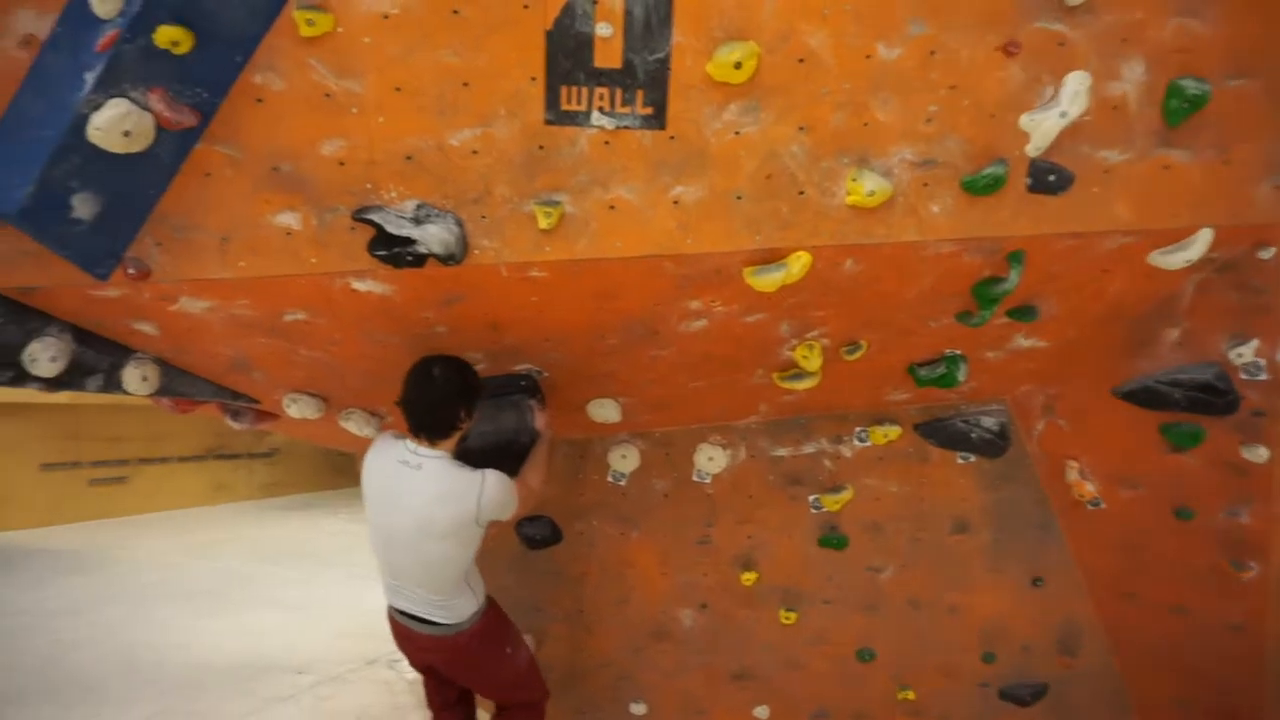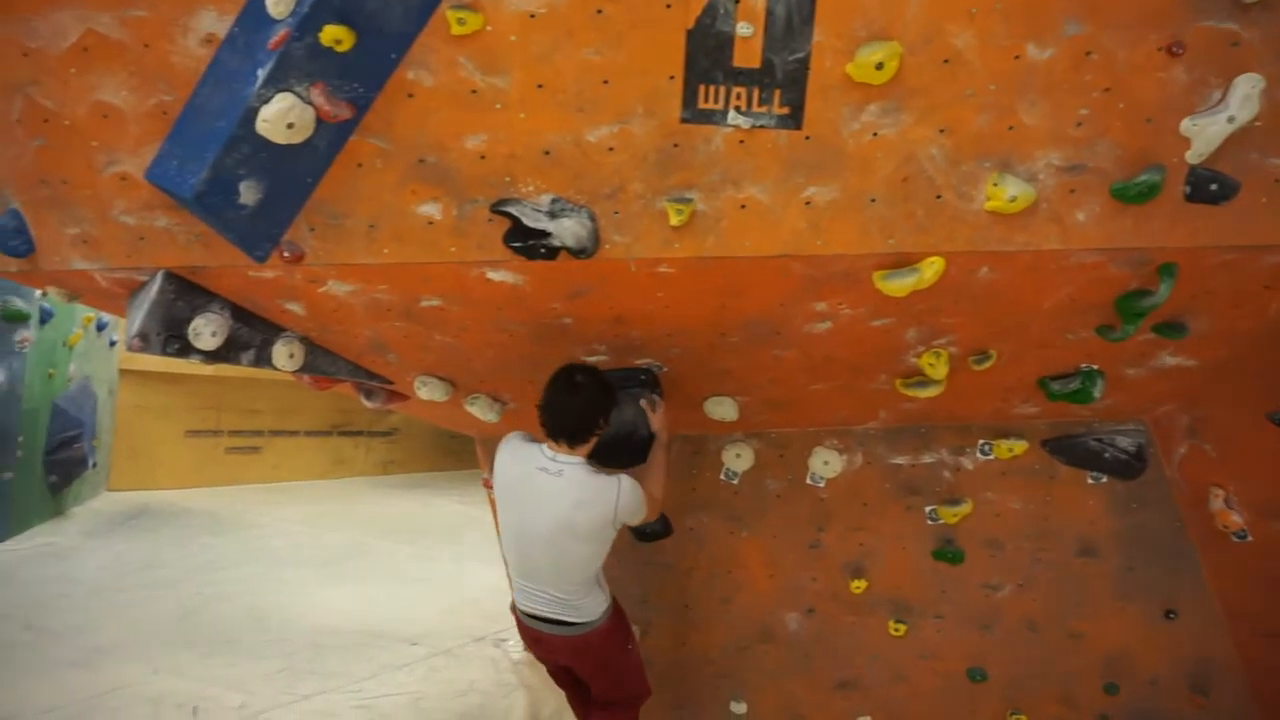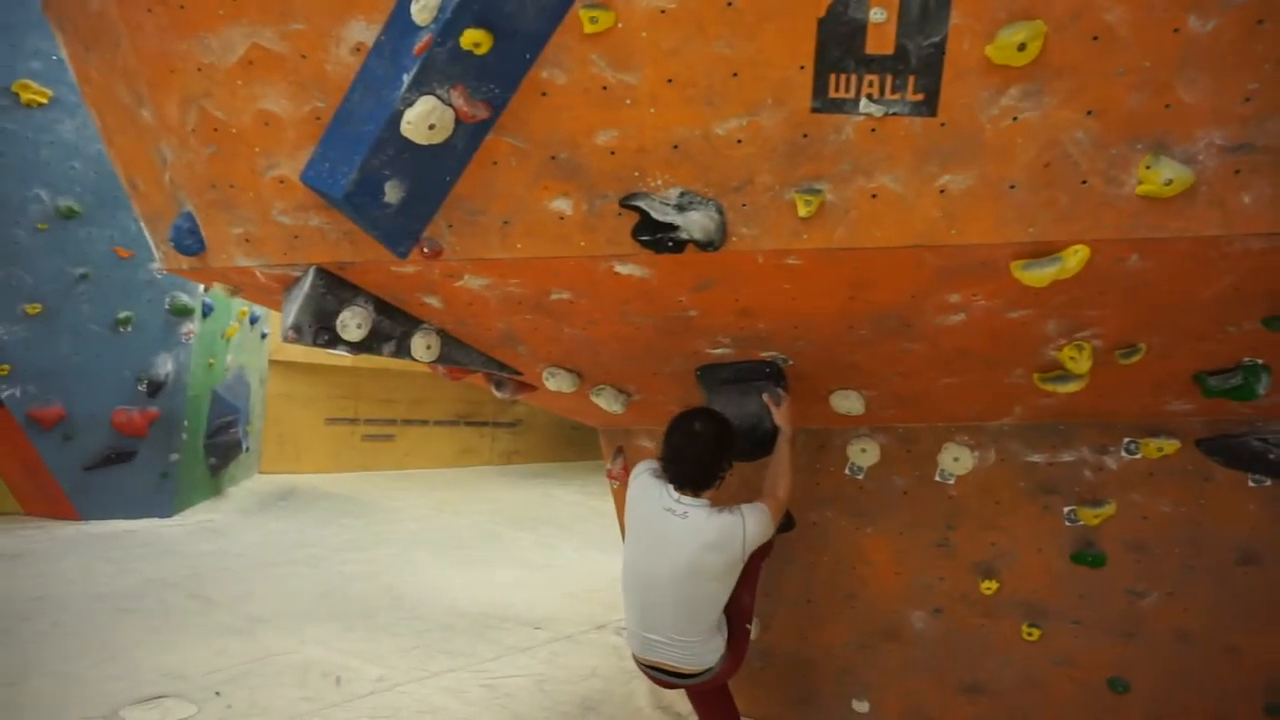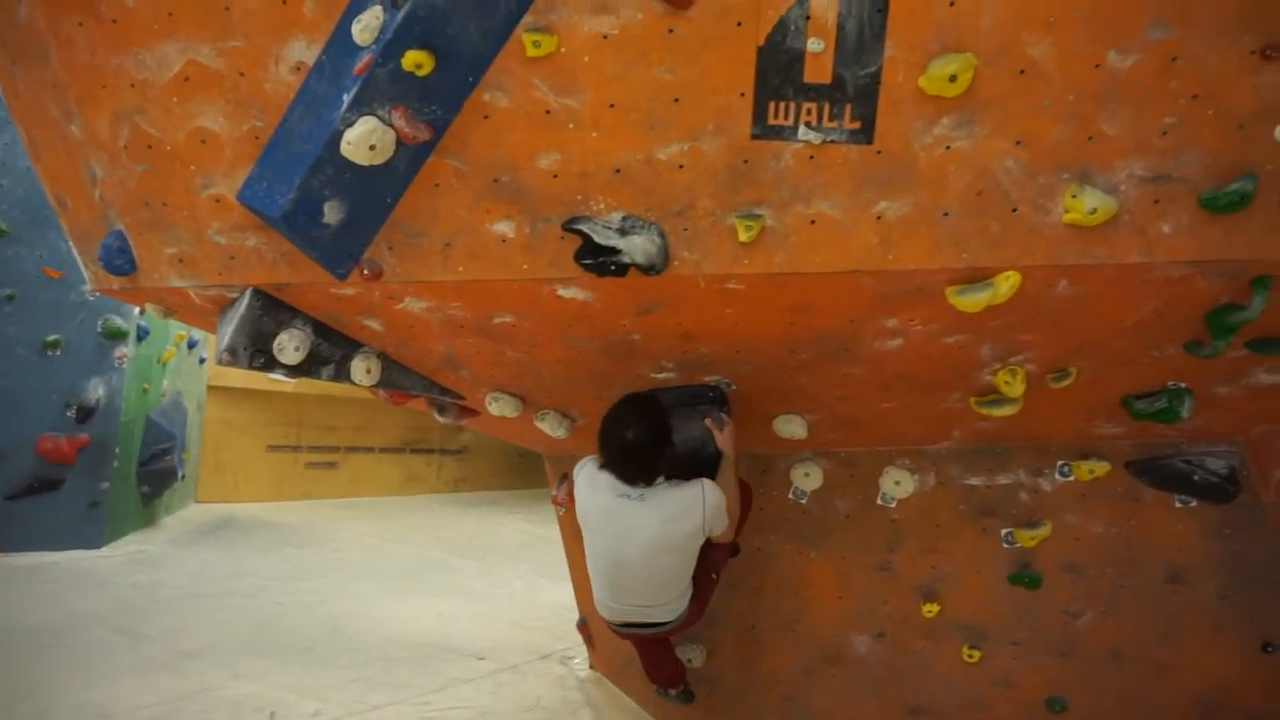
dt=0.7s
person 1, frame 1
left shoulder: (378, 452)
right shoulder: (481, 487)
right elbow: (526, 496)
right wrist: (543, 435)
left hip: (403, 623)
right hip: (462, 630)
person 1, frame 2
left shoulder: (509, 452)
right shoulder: (613, 493)
right elbow: (651, 506)
right wrist: (660, 436)
left hip: (528, 623)
right hip: (585, 631)
left knee: (577, 684)
person 1, frame 3
left shoulder: (641, 484)
right shoulder: (737, 528)
left elbow: (676, 462)
right elbow: (776, 498)
right wrist: (784, 431)
left hip: (646, 661)
right hip: (706, 668)
person 1, frame 4
left shoulder: (585, 478)
right shoulder: (699, 498)
right elbow: (727, 529)
right wrist: (728, 452)
left hip: (615, 618)
right hip: (676, 615)
left ankle: (669, 683)
